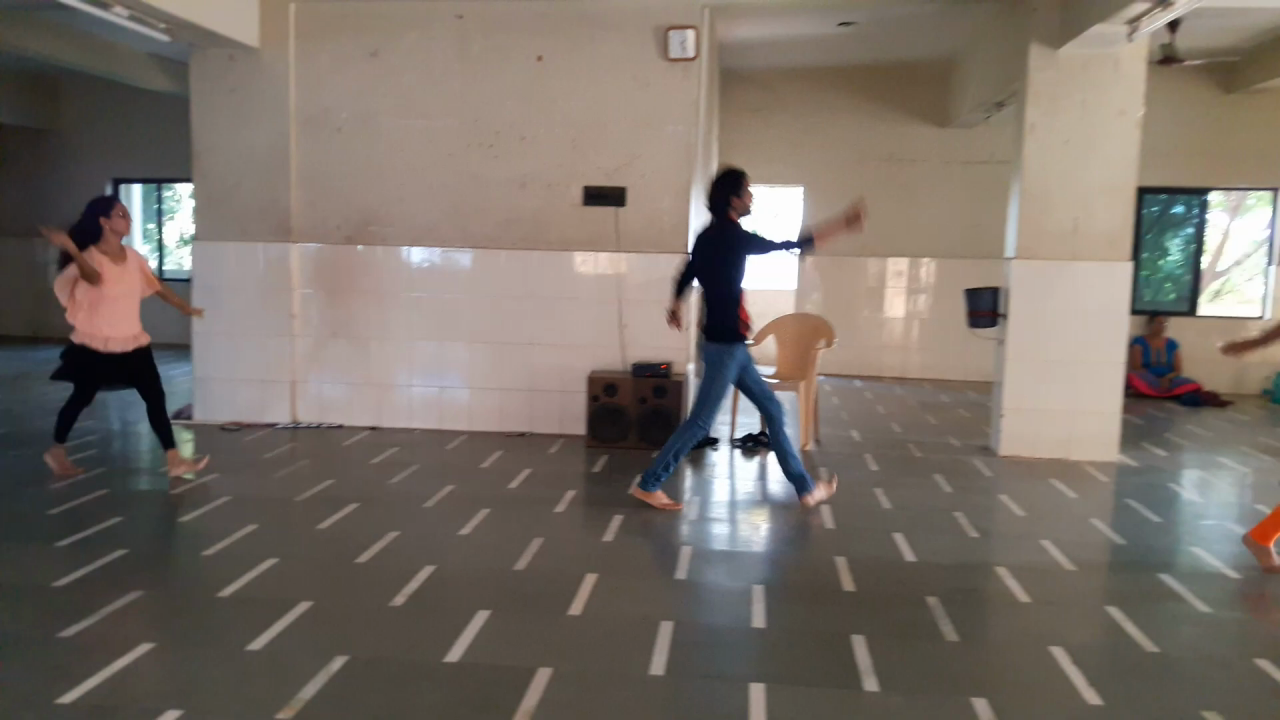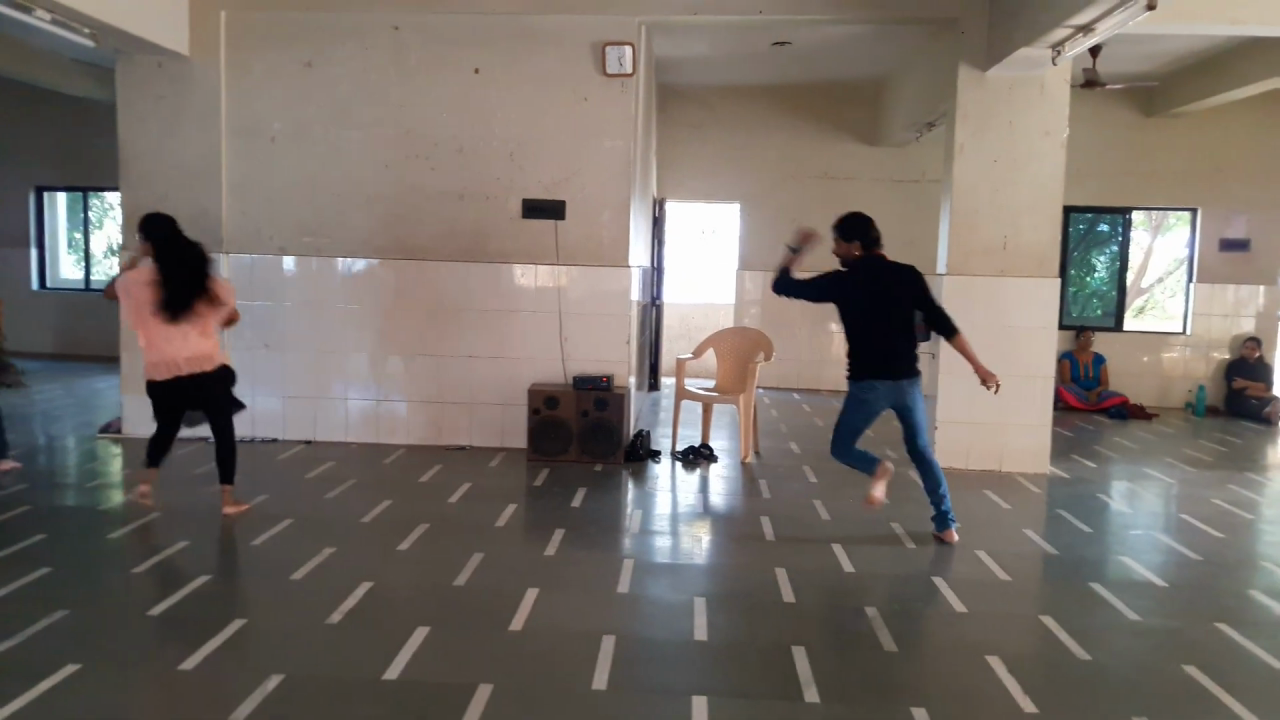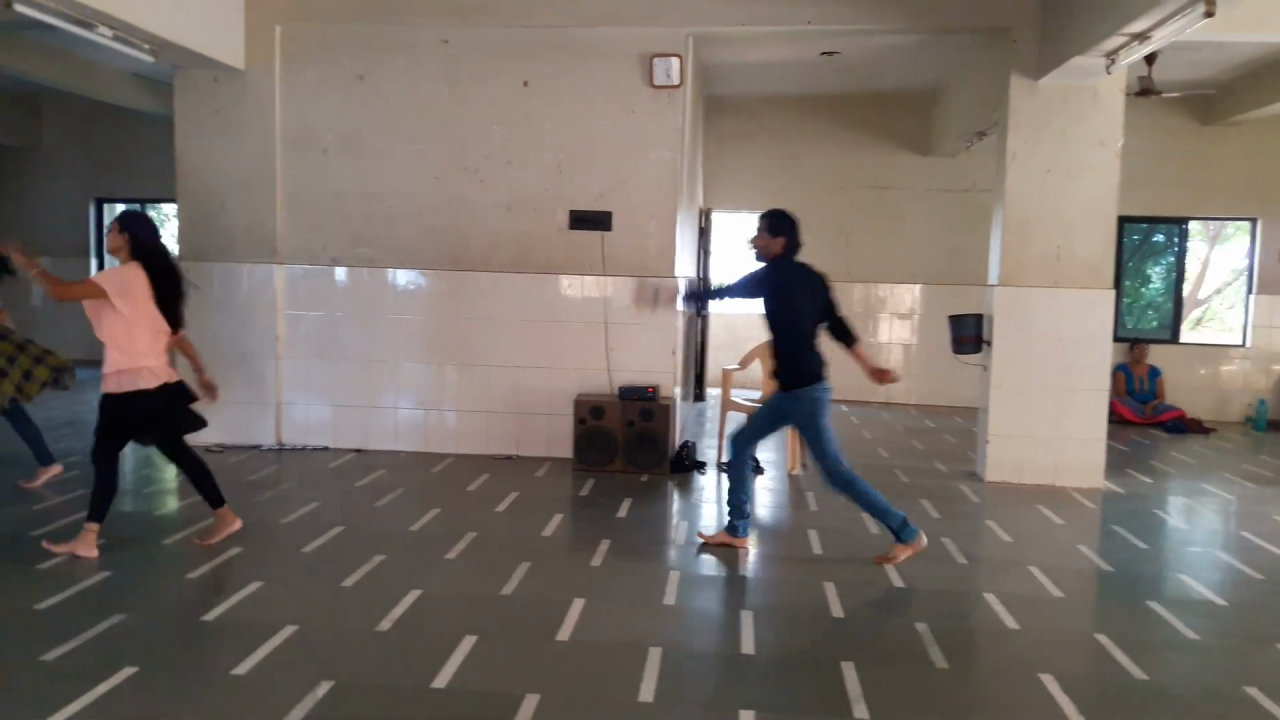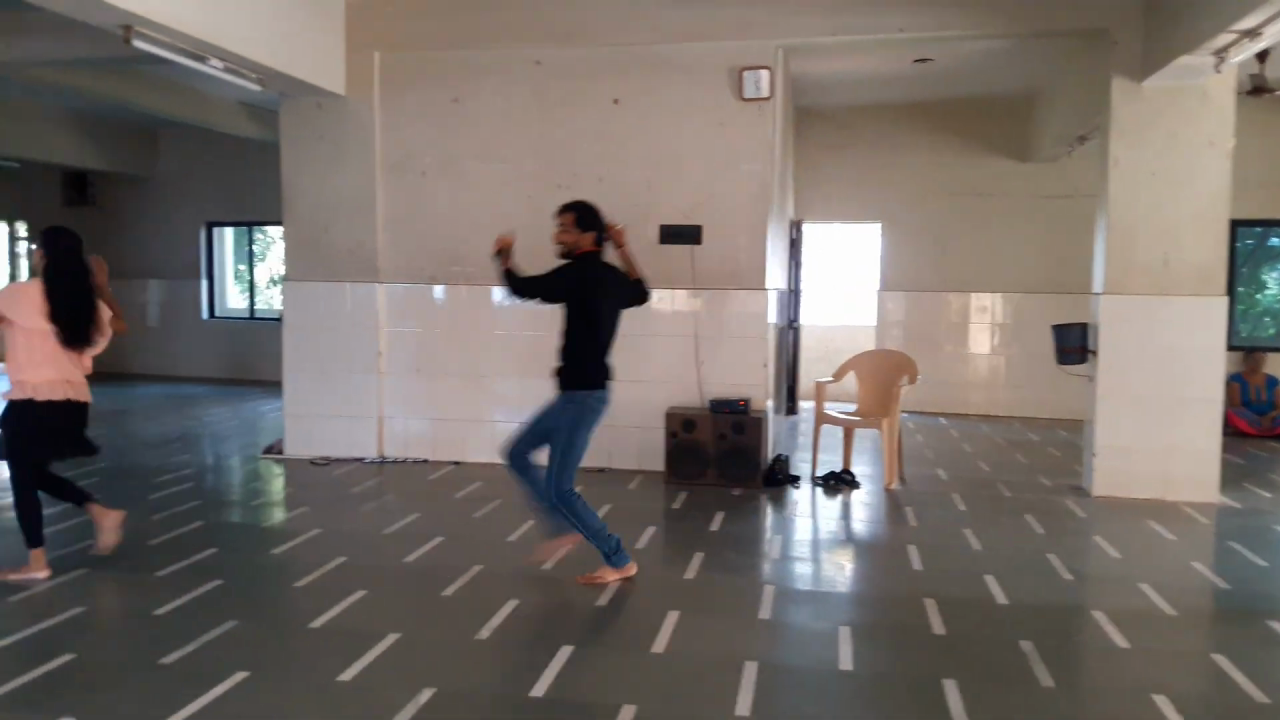
dt=0.7s
person 1, frame 1
left shoulder: (710, 236)
right shoulder: (730, 236)
left elbow: (688, 274)
right elbow: (789, 246)
left wrist: (675, 307)
right wrist: (841, 223)
left hip: (731, 343)
right hip: (724, 345)
left knee: (772, 410)
right knee: (702, 421)
left ankle: (805, 487)
right ankle: (649, 485)
person 1, frame 2
left shoulder: (842, 282)
right shoulder: (908, 276)
left elbow: (782, 286)
right elbow: (941, 324)
left wrist: (795, 250)
right wrist: (978, 366)
left hip: (868, 385)
right hip: (907, 382)
left knee: (841, 447)
right knee: (920, 452)
left ankle: (876, 469)
right ankle: (946, 525)
person 1, frame 3
left shoulder: (775, 277)
right shoulder: (812, 278)
left elbow: (724, 292)
right elbow: (839, 326)
right wrist: (870, 368)
left hip: (803, 390)
right hip: (795, 387)
left knee: (837, 475)
right knee: (740, 444)
left ankle: (907, 535)
right ankle: (736, 529)
person 1, frame 4
left shoulder: (582, 274)
right shoulder: (611, 276)
left elbow: (522, 288)
right elbow: (641, 294)
left wrist: (503, 254)
right wrist: (623, 248)
left hip: (583, 395)
right hip: (580, 393)
left knee: (559, 486)
right knee: (517, 453)
left ankle: (619, 562)
right ankle: (563, 527)
person 2, frame 1
left shoulder: (133, 256)
right shoulder: (89, 257)
left elbow: (156, 286)
right elbow: (92, 277)
left wrist: (187, 308)
right wrist: (70, 251)
left hip: (131, 342)
right hip: (95, 345)
left knee: (155, 396)
right knee: (81, 399)
left ankle: (175, 461)
right ankle: (57, 451)
person 2, frame 2
left shoulder: (136, 281)
right shoulder: (201, 276)
left elbow: (109, 292)
right elbow: (232, 318)
left wrist: (134, 261)
left hip: (163, 373)
right hip: (207, 368)
left knee: (167, 428)
right knee: (223, 430)
left ankle: (147, 479)
right ankle: (228, 498)
person 2, frame 3
left shoulder: (123, 276)
right shoulder: (146, 278)
left elbow: (60, 292)
right elbow: (175, 332)
right wrist: (200, 372)
left hip: (138, 386)
right hip: (141, 383)
right knee: (103, 455)
left ankle: (224, 515)
right ankle: (103, 535)
person 2, frame 4
right shoulder: (85, 300)
right elbow: (117, 326)
right wrist: (100, 287)
left hip: (32, 399)
right hip: (74, 398)
right knee: (37, 474)
left ankle: (37, 562)
right ankle: (101, 512)
